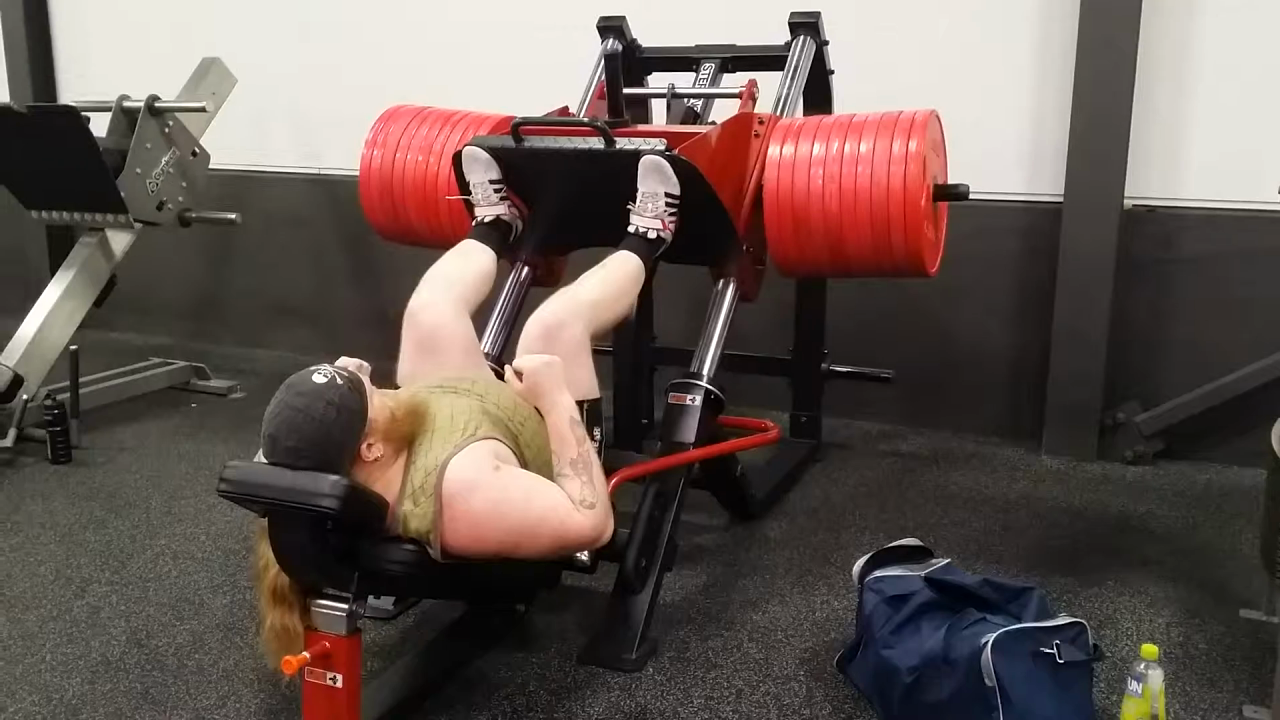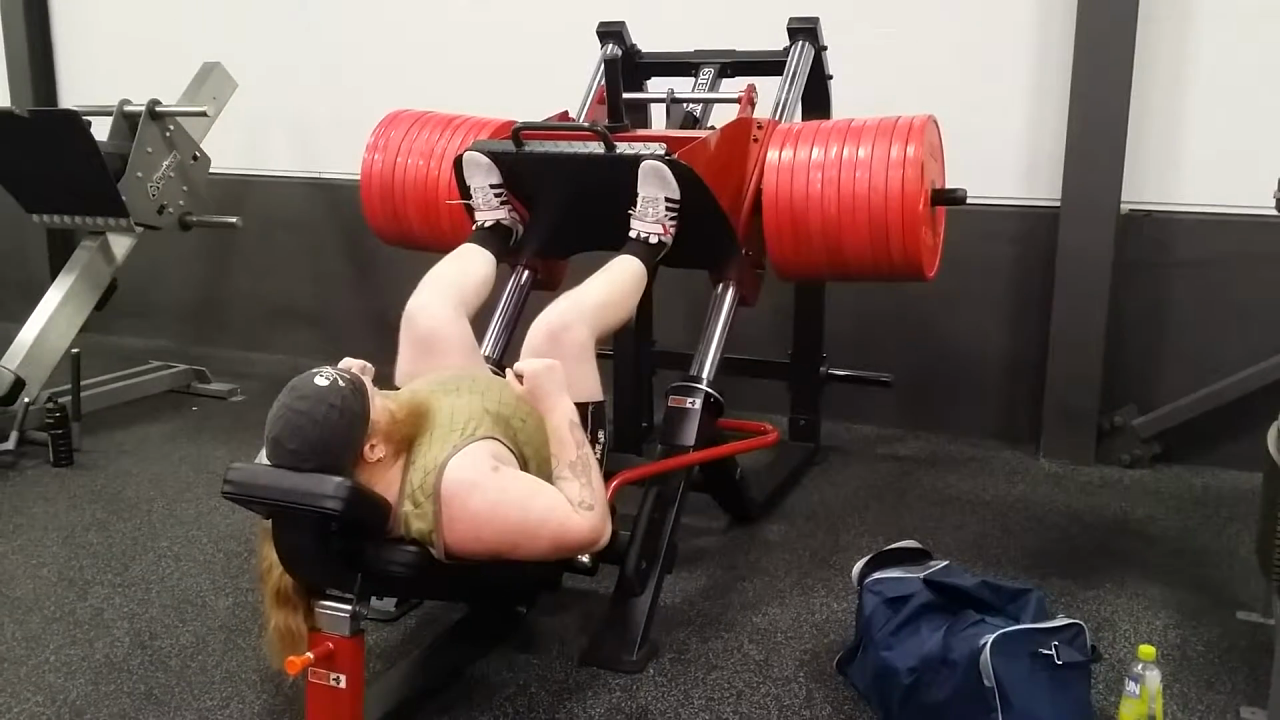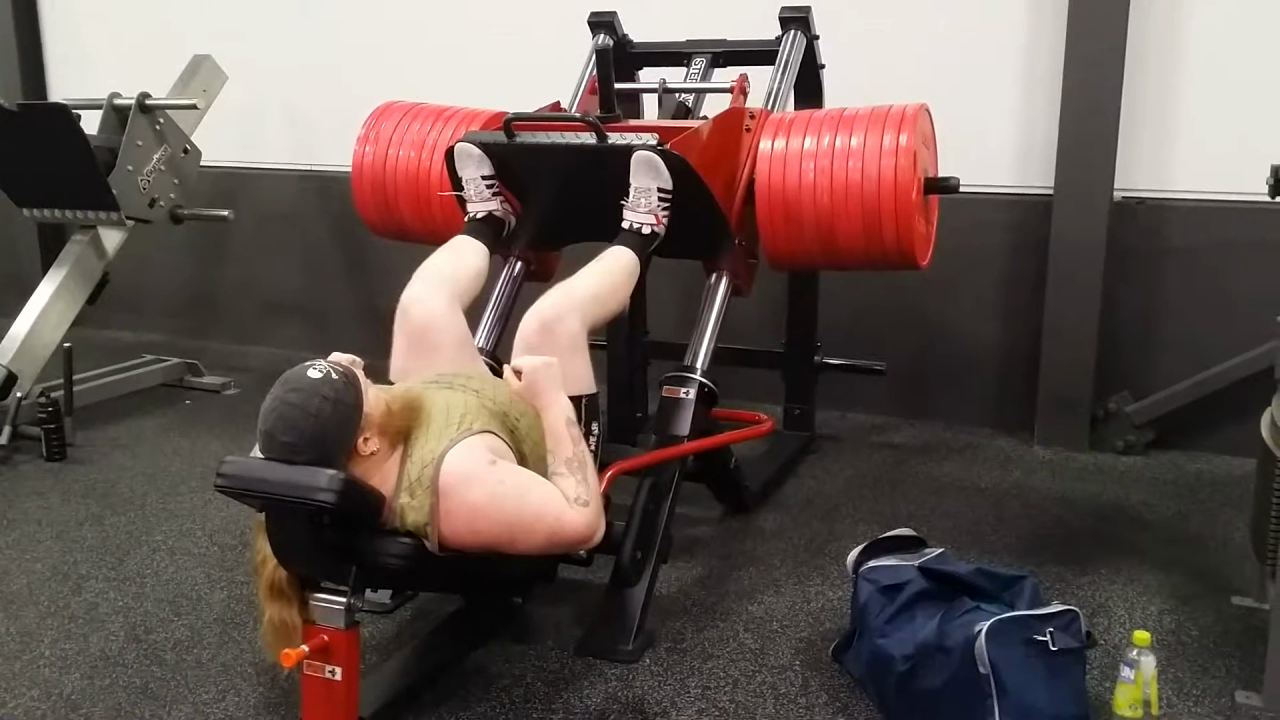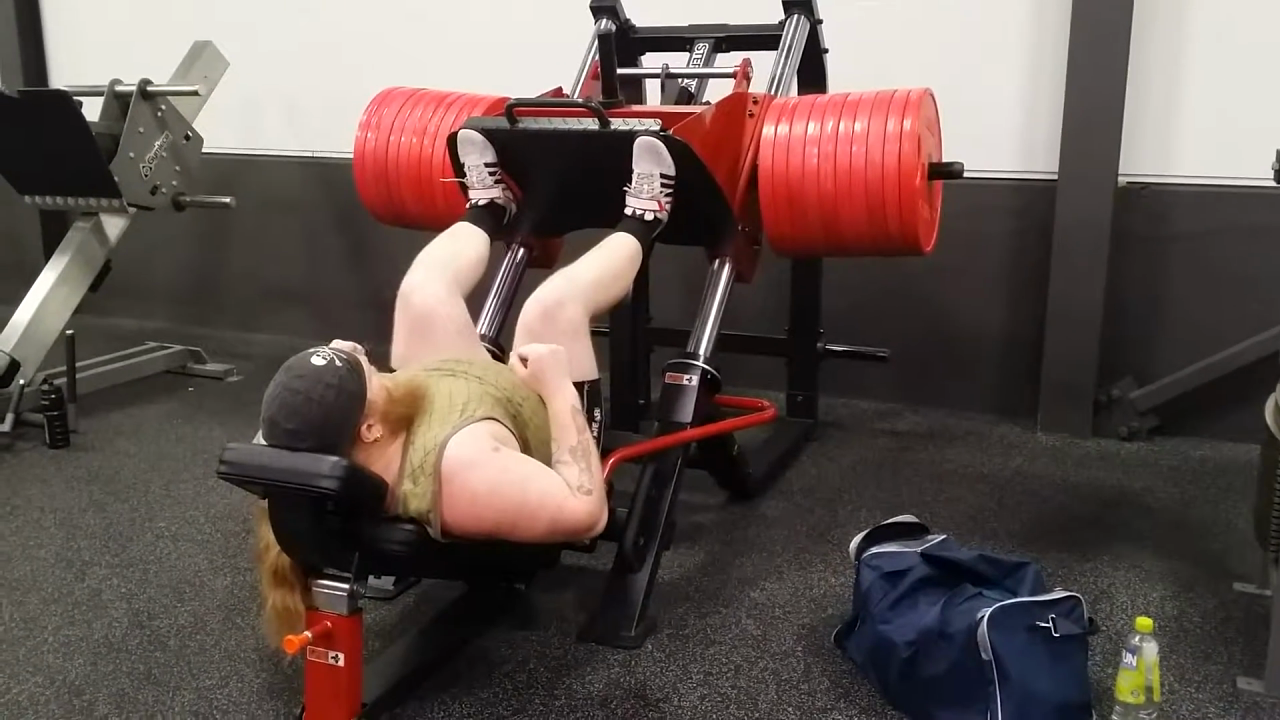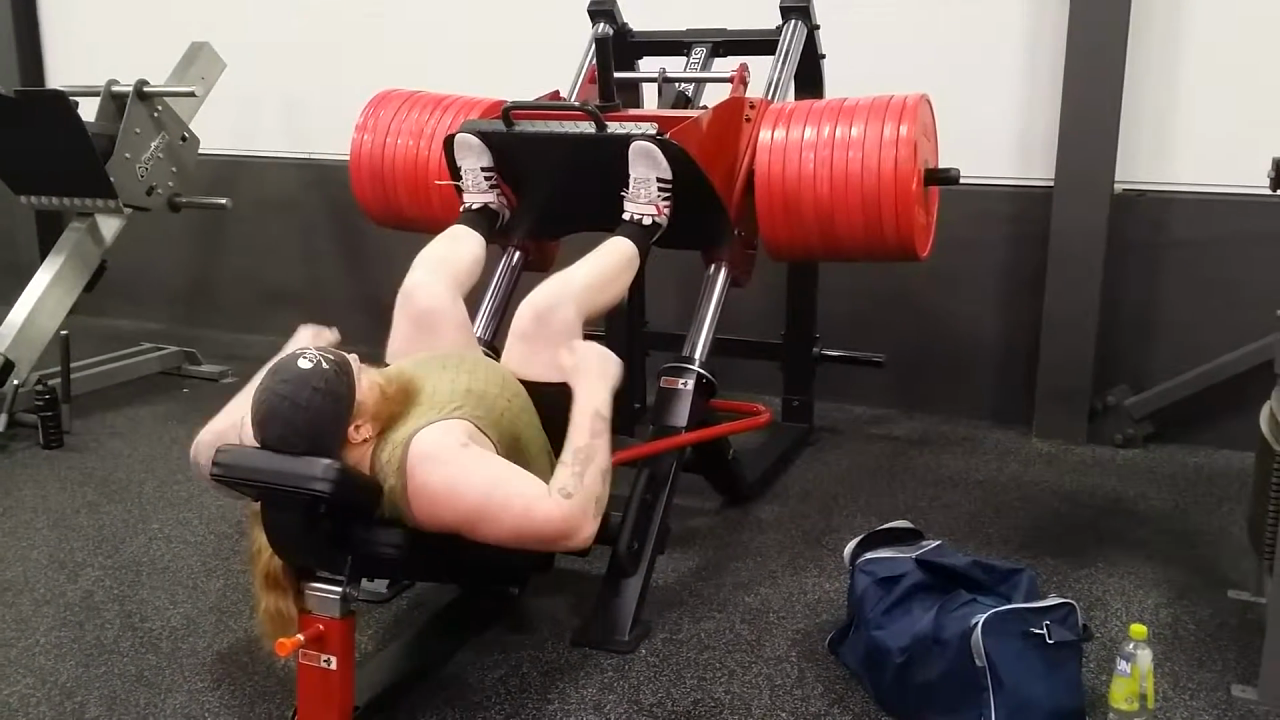
dt=1s
person 1, frame 1
left shoulder: (303, 474)
right shoulder: (460, 489)
right elbow: (591, 523)
left wrist: (343, 390)
right wrist: (555, 399)
right hip: (548, 458)
left knee: (431, 310)
right knee: (555, 325)
left ankle: (495, 223)
right ankle: (644, 240)
person 1, frame 2
left shoulder: (306, 471)
right shoulder: (461, 490)
right elbow: (589, 527)
left wrist: (349, 391)
right wrist: (555, 404)
right hip: (551, 452)
left knee: (428, 313)
right knee: (560, 329)
left ankle: (495, 228)
right ankle: (645, 244)
person 1, frame 3
left shoulder: (298, 462)
right shoulder: (456, 483)
right elbow: (584, 525)
left wrist: (340, 386)
right wrist: (553, 402)
right hip: (543, 440)
left knee: (424, 304)
right knee: (552, 321)
left ankle: (487, 222)
right ankle: (638, 235)
person 1, frame 4
left shoulder: (303, 459)
right shoulder: (459, 470)
right elbow: (586, 513)
left wrist: (336, 377)
right wrist: (559, 391)
right hip: (546, 429)
left knee: (423, 291)
right knee: (554, 307)
left ankle: (489, 207)
right ankle: (641, 222)
person 1, frame 5
left shoulder: (294, 458)
right shoulder: (430, 464)
left elbow: (207, 450)
right elbow: (572, 522)
left wrist: (288, 355)
right wrist: (593, 393)
right hip: (535, 471)
left knee: (425, 291)
right knee: (545, 312)
left ankle: (483, 212)
right ankle: (640, 227)
